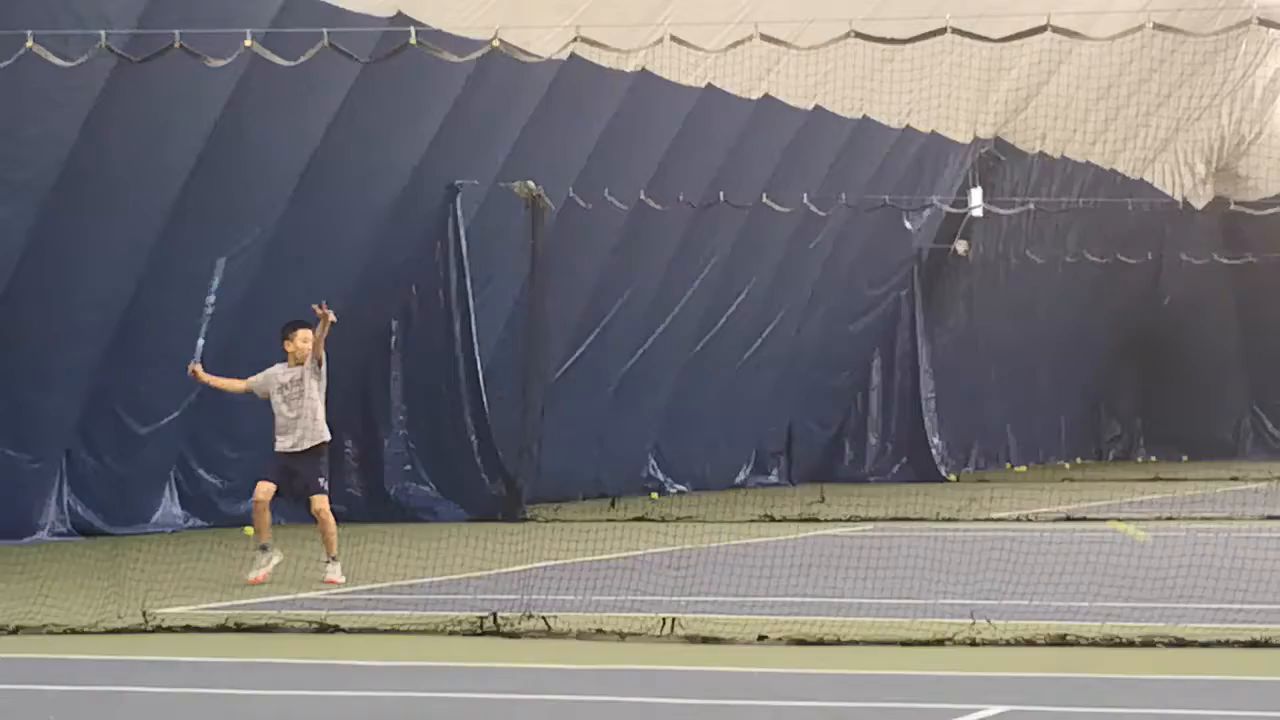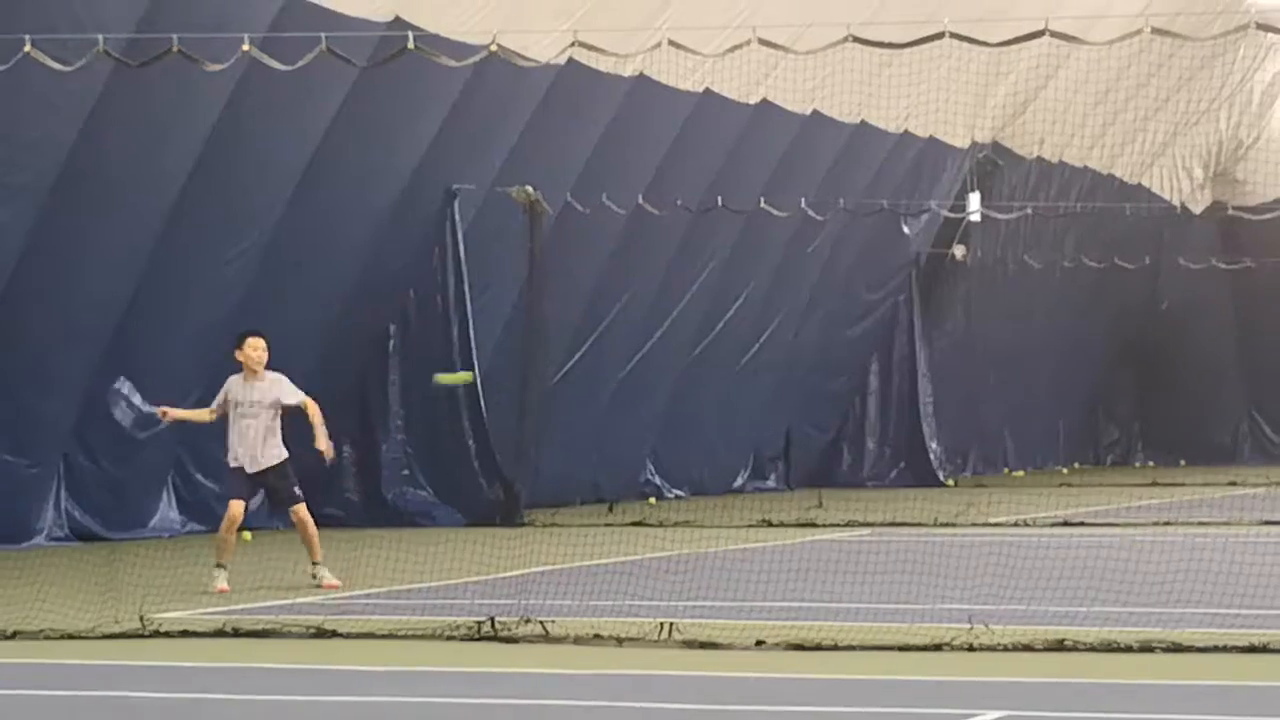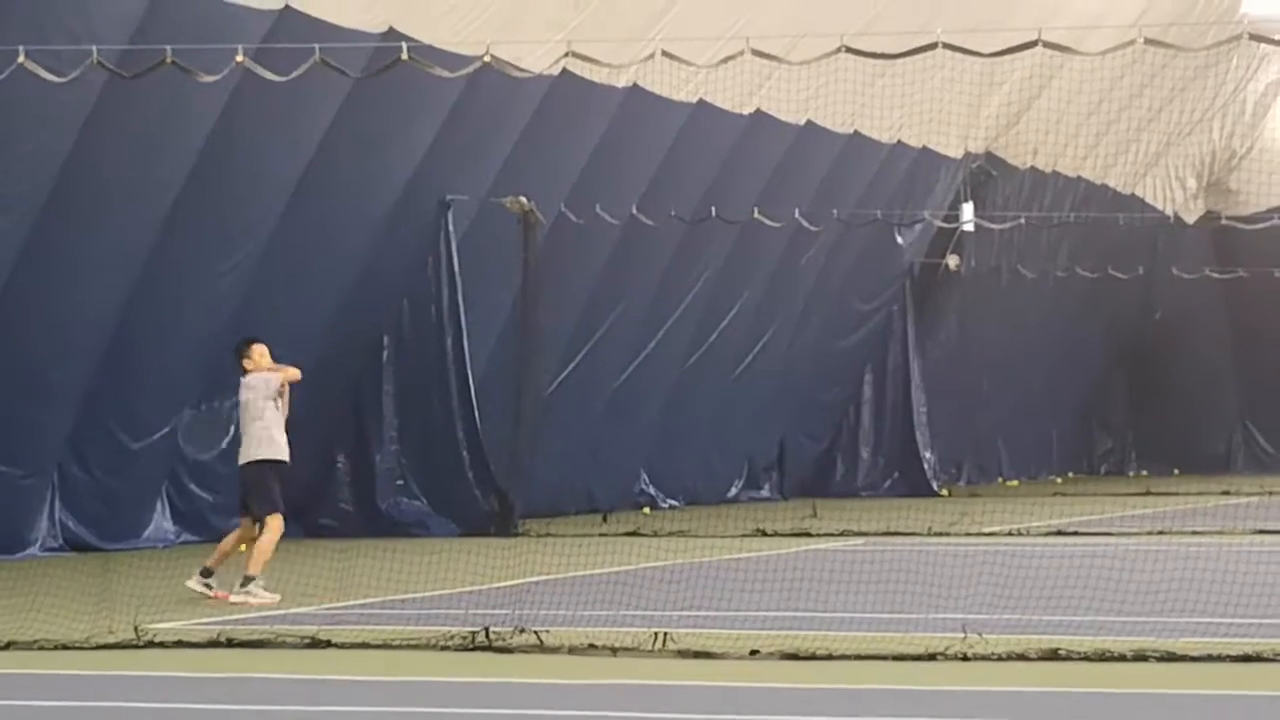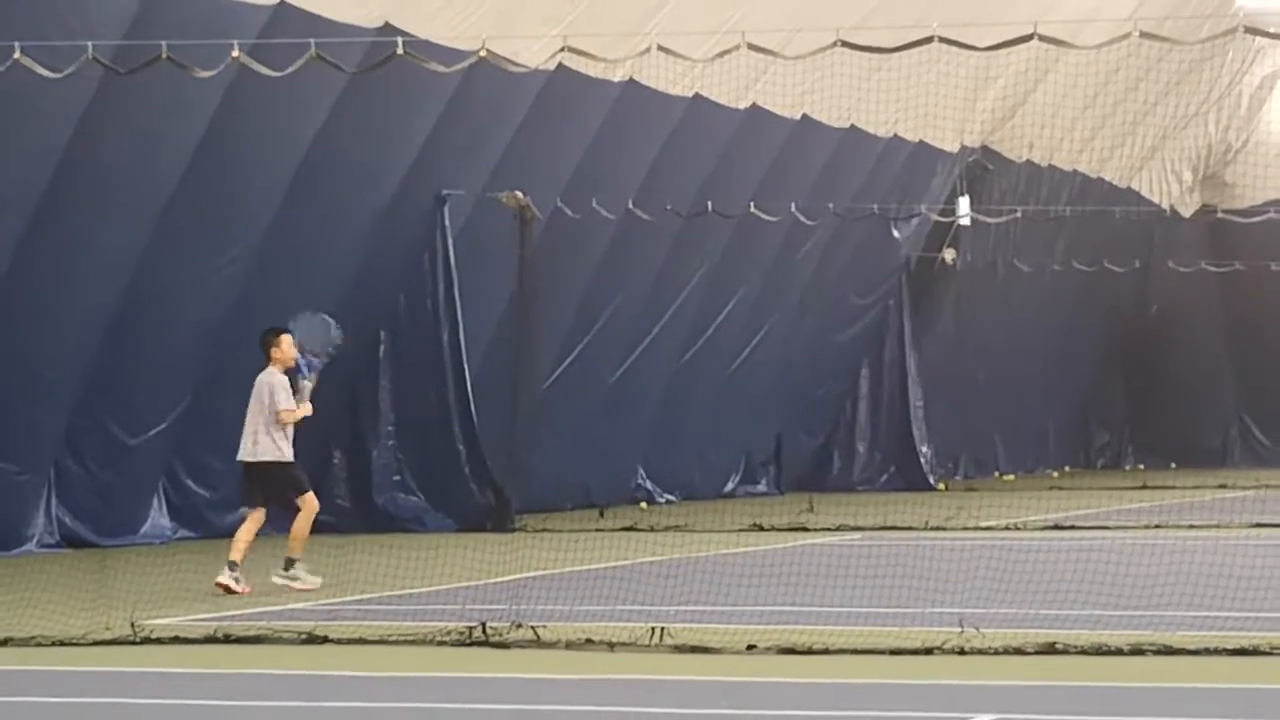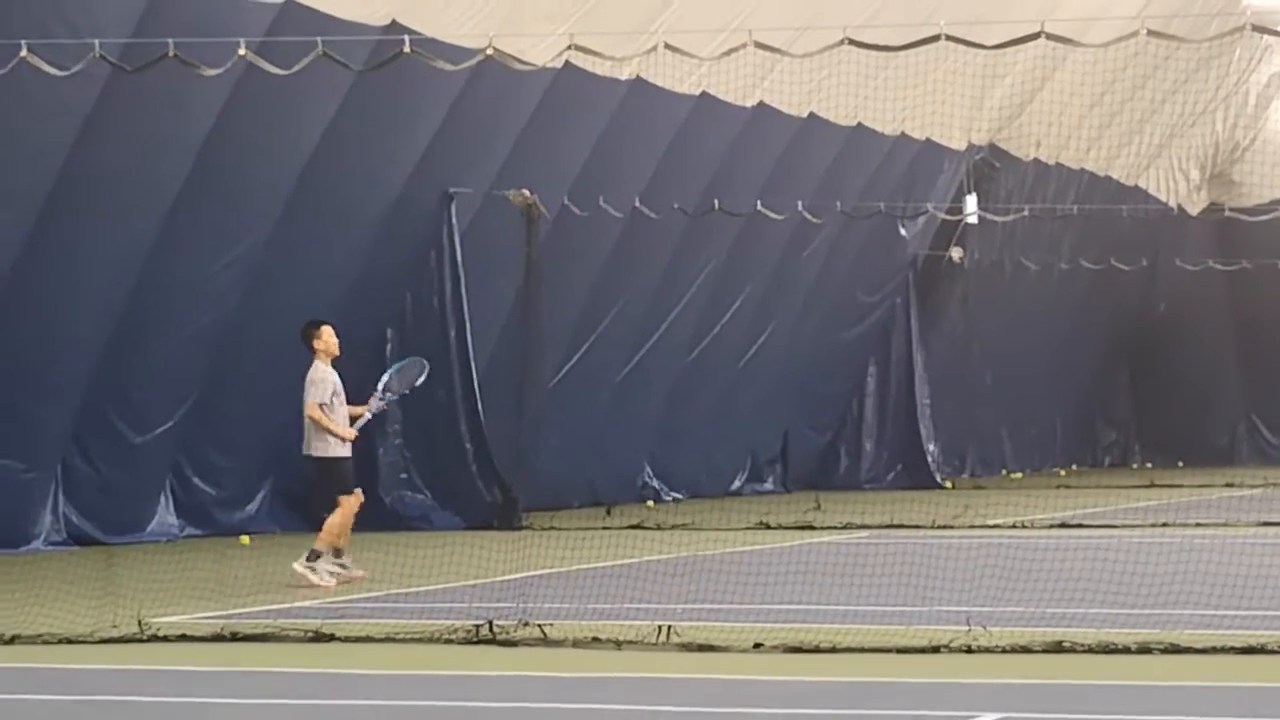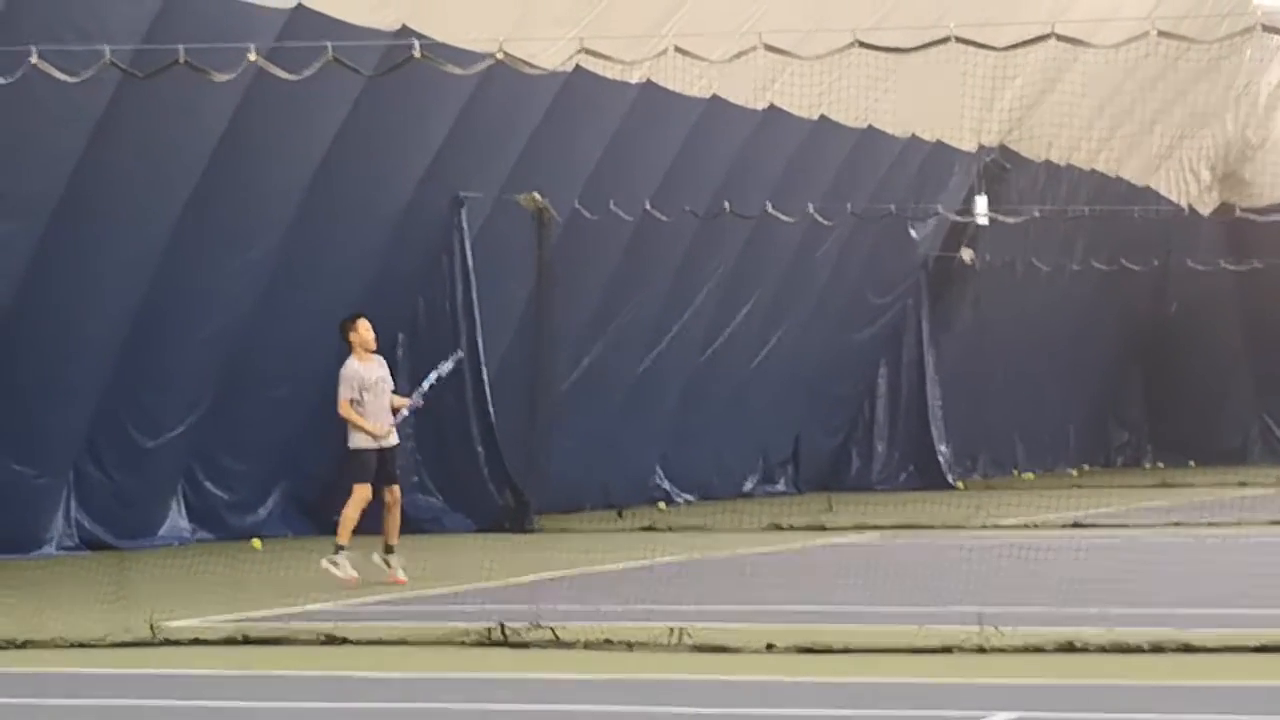
dt=0.4s
person 1, frame 1
left shoulder: (314, 365)
right shoulder: (273, 374)
left elbow: (318, 343)
right elbow: (242, 385)
left wrist: (324, 323)
right wrist: (205, 378)
left hip: (312, 448)
right hip: (285, 449)
left knee: (320, 507)
right knee: (260, 496)
left ankle: (333, 562)
right ankle: (266, 552)
person 1, frame 2
left shoulder: (277, 382)
right shoulder: (232, 385)
left elbow: (310, 405)
right elbow: (213, 414)
left wrist: (321, 435)
right wrist: (177, 414)
left hip: (274, 461)
right hip: (241, 463)
left knee: (302, 517)
right knee: (234, 515)
left ankle: (318, 569)
right ankle: (220, 570)
person 1, frame 3
left shoulder: (263, 389)
right shoulder: (256, 381)
left elbow: (279, 420)
right elbow: (295, 374)
left wrist: (282, 389)
right wrist: (277, 372)
left hip: (263, 463)
right hip: (260, 463)
left knee: (248, 528)
right knee: (274, 525)
left ankle: (204, 576)
right ankle: (248, 586)
person 1, frame 4
left shoulder: (264, 379)
right shoulder: (278, 380)
right elbow: (285, 417)
left wrist: (300, 405)
right wrist: (303, 411)
left hip: (253, 458)
right hip: (273, 457)
left knee: (255, 517)
right knee: (309, 505)
left ankle: (232, 572)
right ankle: (291, 567)
person 1, frame 5
left shoulder: (330, 373)
right shoulder: (319, 374)
right elbow: (312, 411)
left wrist: (365, 409)
right wrist: (340, 431)
left hip: (337, 451)
right hip: (327, 451)
left knee: (356, 499)
right knee: (347, 505)
left ankle: (336, 557)
right ankle: (312, 562)
person 1, frame 6
left shoulder: (380, 363)
right shoulder: (350, 369)
right elbow: (344, 409)
left wrist: (408, 402)
right wrist: (371, 429)
left hip: (386, 442)
right hip: (361, 443)
left knee: (393, 498)
right knee: (361, 496)
left ankle: (388, 555)
right ankle: (337, 555)
